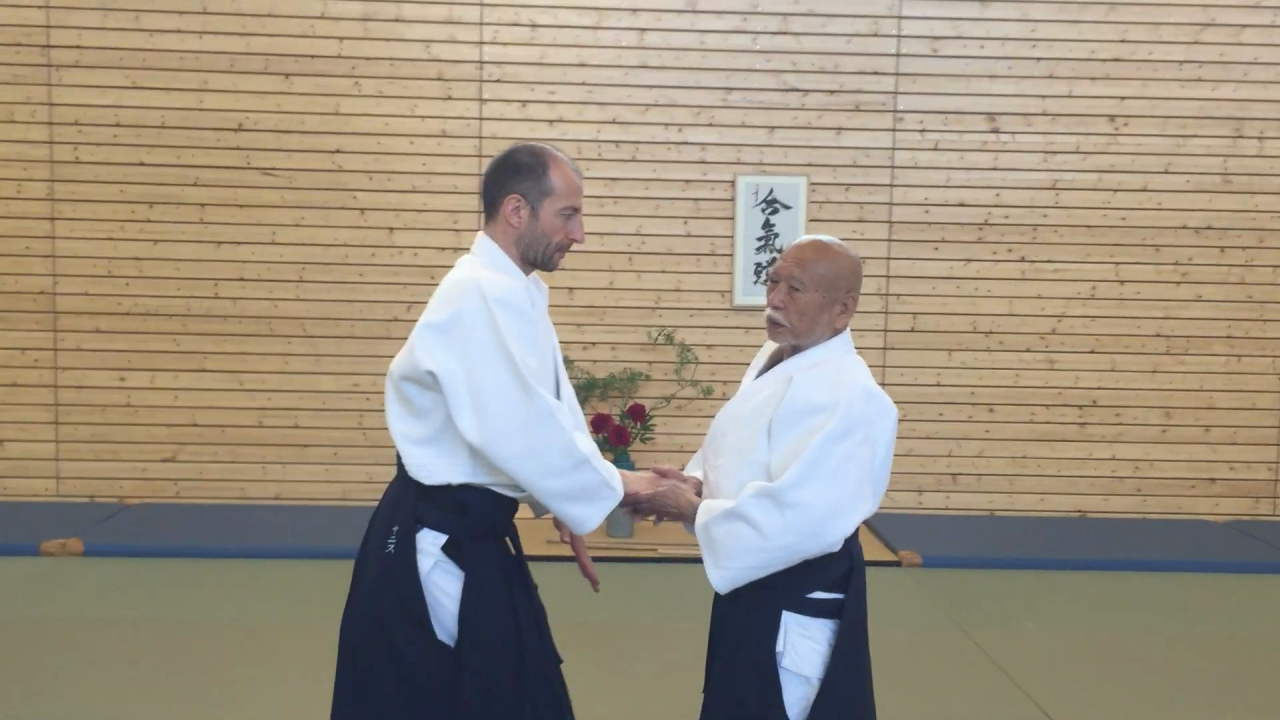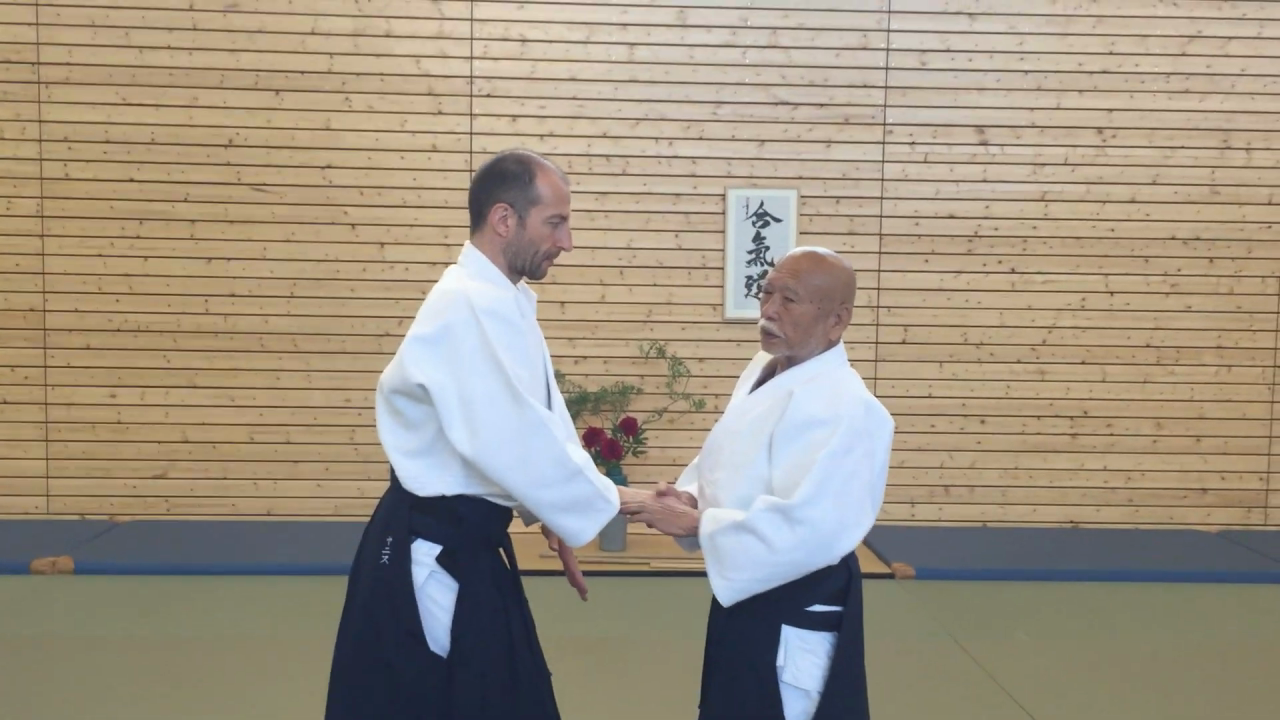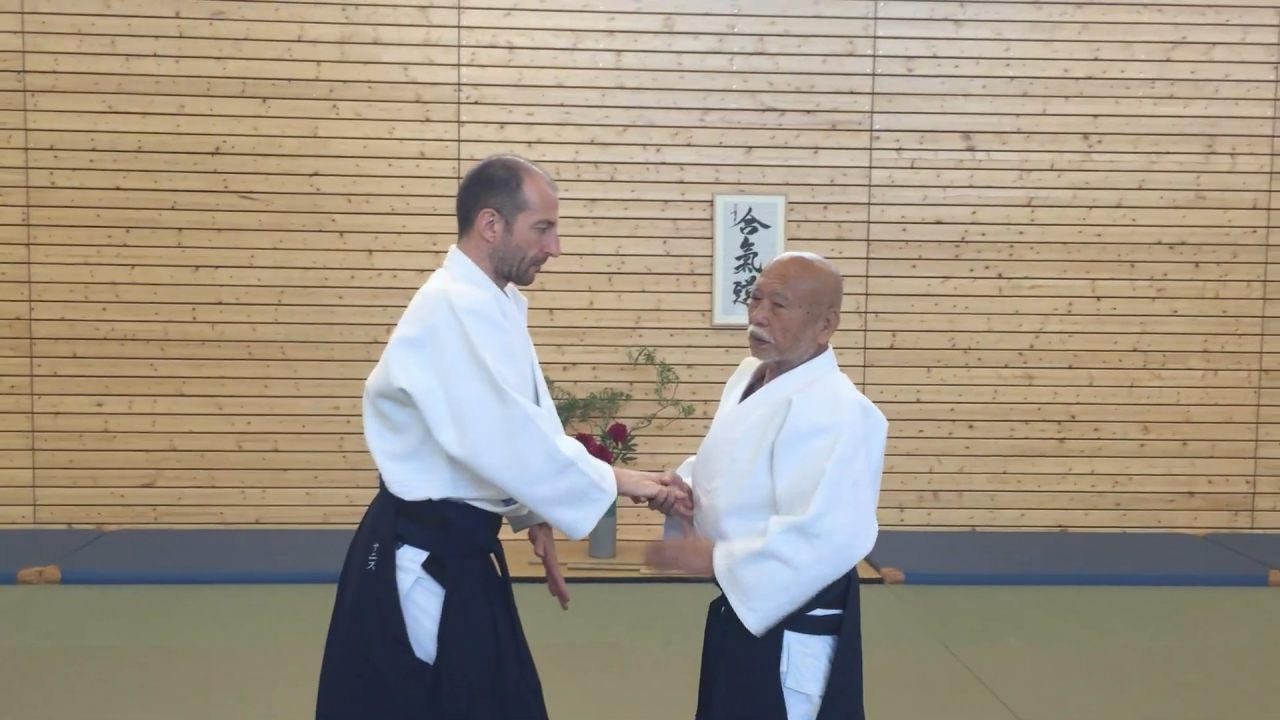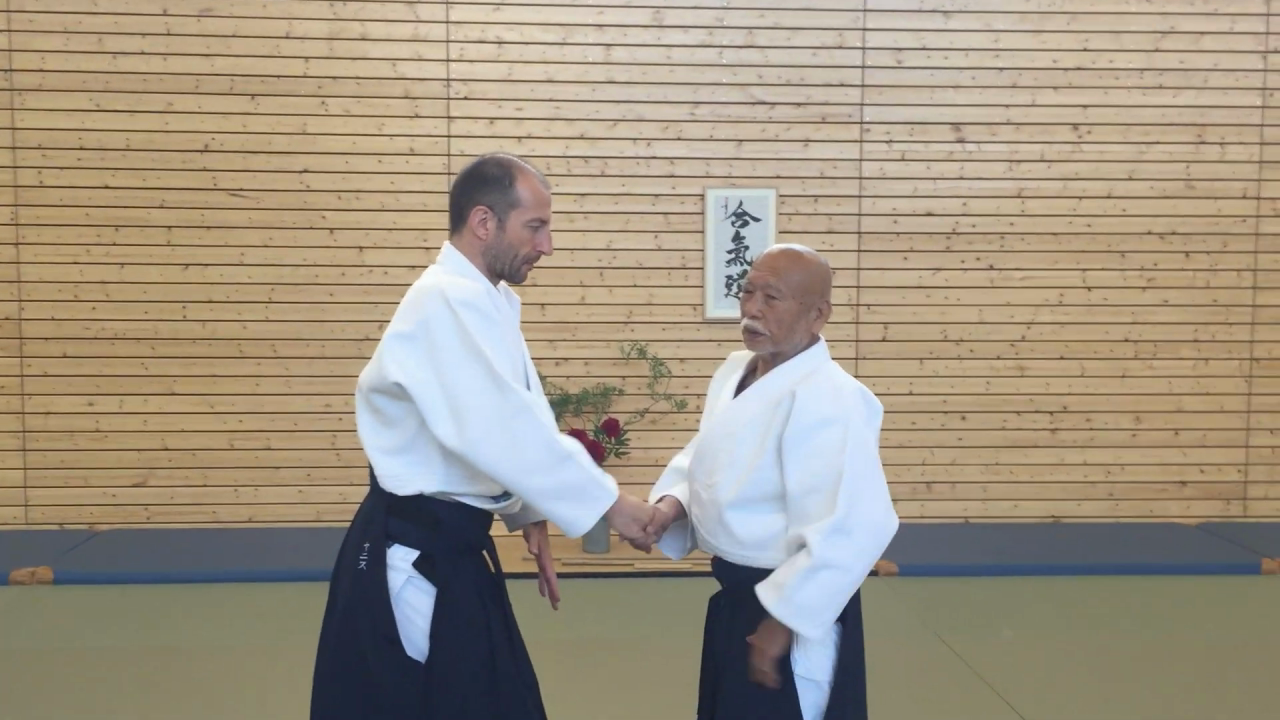
dt=0.2s
person 1, frame 1
left shoulder: (512, 290)
right shoulder: (482, 294)
left elbow: (542, 414)
right elbow: (522, 431)
left wrist: (564, 507)
right wrist: (615, 485)
left hip: (470, 535)
right hip: (437, 548)
person 1, frame 2
left shoulder: (505, 298)
right shoulder: (472, 304)
left elbow: (537, 425)
right elbow: (518, 440)
left wrist: (553, 521)
right wrist: (615, 499)
left hip: (467, 545)
right hip: (432, 555)
person 1, frame 3
left shoulder: (494, 304)
right shoulder: (454, 308)
left elbow: (522, 425)
right elbow: (505, 439)
left wrist: (536, 518)
right wrist: (615, 483)
left hip: (454, 554)
right hip: (420, 565)
person 1, frame 4
left shoulder: (488, 299)
right shoulder: (449, 302)
left elbow: (522, 423)
right elbow: (503, 432)
left wrist: (531, 518)
right wrist: (612, 501)
left hip: (446, 554)
right hip: (408, 564)
person 2, frame 1
left shoulder: (845, 394)
right shoulder: (774, 359)
left elbow: (798, 516)
left wrist: (693, 510)
right wrist: (698, 484)
left hip: (801, 598)
right hip: (758, 585)
person 2, frame 2
left shoulder: (840, 406)
right shoulder: (764, 372)
left elbow: (807, 527)
left wrist: (696, 522)
right wrist: (690, 497)
left hip: (799, 613)
right hip: (751, 596)
person 2, frame 3
left shoulder: (832, 410)
right shoulder: (749, 378)
left elbow: (824, 536)
left wrist: (718, 558)
right wrist: (684, 493)
left hip: (794, 618)
right hip: (744, 602)
person 2, frame 4
left shoulder: (830, 400)
right shoulder: (736, 373)
left elbow: (848, 529)
right elbow: (704, 460)
left wrist: (786, 621)
right wrist: (673, 503)
left hip: (791, 610)
right hip: (739, 599)
